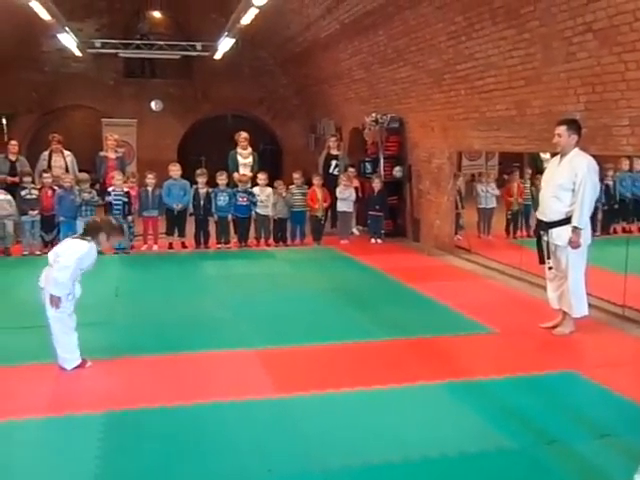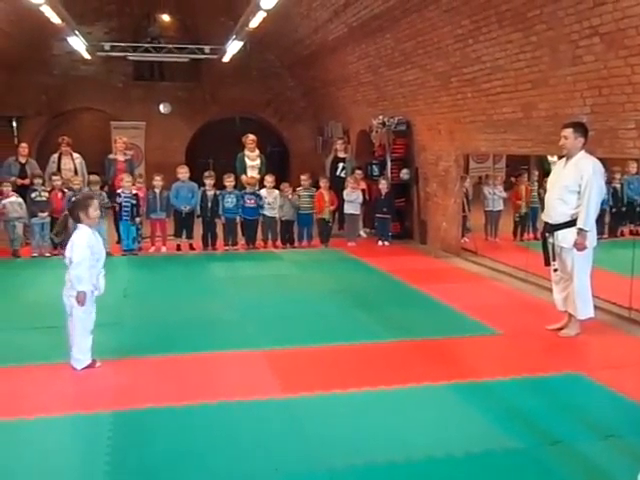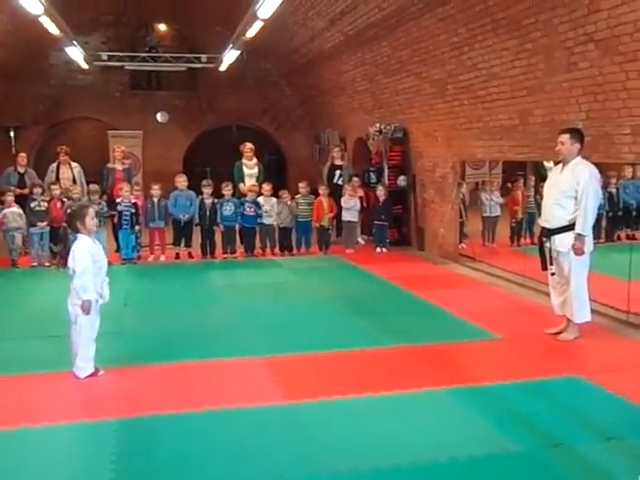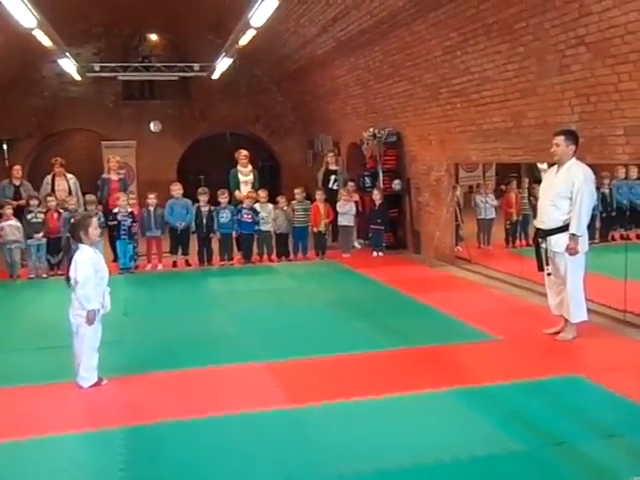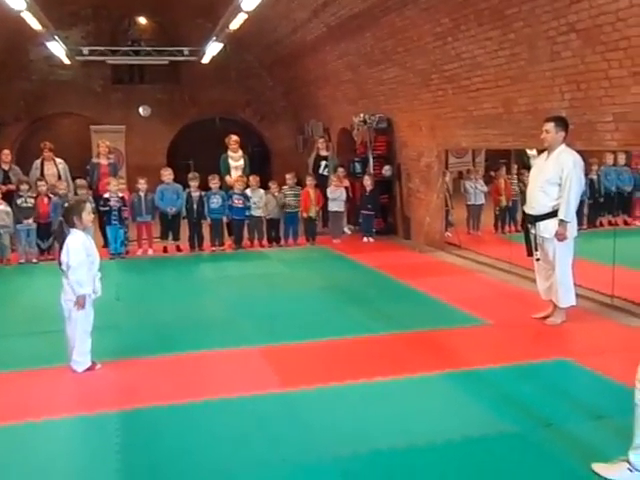
dt=0.3s
person 1, frame 1
left shoulder: (583, 163)
right shoulder: (555, 162)
left elbow: (585, 199)
left wrist: (576, 230)
right wrist: (541, 223)
left hip: (567, 230)
right hip: (550, 228)
left knee: (570, 275)
right knee: (554, 274)
left ankle: (569, 320)
right ankle: (561, 315)
person 1, frame 2
left shoulder: (589, 166)
right shoulder: (560, 165)
left elbow: (590, 201)
left wrist: (582, 232)
right wrist: (547, 225)
left hip: (573, 232)
right hip: (556, 231)
left knee: (576, 276)
right knee: (559, 276)
left ankle: (576, 322)
right ankle: (567, 317)
person 1, frame 3
left shoulder: (585, 171)
right shoulder: (556, 170)
left elbow: (587, 207)
left wrist: (580, 237)
right wrist: (544, 230)
left hip: (570, 237)
right hip: (553, 235)
left knee: (573, 281)
right knee: (557, 280)
left ankle: (574, 326)
right ankle: (565, 321)
person 1, frame 4
left shoulder: (580, 172)
right shoulder: (551, 172)
left elbow: (582, 207)
left wrist: (574, 238)
right wrist: (539, 231)
left hip: (566, 237)
right hip: (548, 237)
left knee: (570, 281)
right knee: (554, 281)
left ankle: (572, 326)
right ankle: (563, 321)
person 1, frame 5
left shoulder: (569, 159)
right shoulder: (541, 159)
left elbow: (570, 194)
left wrist: (563, 224)
right wrist: (529, 217)
left hip: (555, 223)
right hip: (538, 222)
left knee: (559, 266)
right knee: (543, 266)
left ankle: (561, 310)
right ankle: (552, 305)
person 2, frame 1
left shoulder: (88, 244)
right shoulder: (83, 248)
right elbow: (62, 269)
left wrist: (59, 292)
right wrist: (55, 293)
left hip: (62, 287)
right hip: (57, 289)
left knee: (66, 322)
right knee: (62, 324)
left ankle: (72, 358)
right ankle: (70, 361)
person 2, frame 2
left shoulder: (90, 233)
right shoulder: (82, 237)
right elbow: (78, 266)
right wrist: (81, 290)
left hip: (87, 287)
right hip: (81, 289)
left knee: (84, 324)
right knee: (81, 324)
left ankle: (81, 357)
right ankle: (81, 360)
person 2, frame 3
left shoulder: (90, 242)
right shoulder: (83, 246)
right elbow: (82, 276)
right wrist: (86, 299)
left hip: (91, 296)
right hip: (85, 298)
left knee: (87, 333)
right knee: (85, 334)
left ankle: (84, 365)
right ankle: (84, 369)
person 2, frame 4
left shoulder: (91, 252)
right shoulder: (84, 256)
right elbow: (84, 285)
right wrist: (90, 309)
left hip: (91, 306)
right hip: (86, 308)
left knee: (89, 342)
right knee: (87, 343)
left ankle: (87, 375)
right ankle: (87, 378)
person 2, frame 5
left shoulder: (82, 237)
right shoulder: (76, 240)
right elbow: (76, 270)
right wrist: (81, 294)
left hip: (83, 291)
right hip: (78, 293)
left knee: (82, 327)
right knee: (80, 327)
left ankle: (81, 359)
right ankle: (81, 363)
